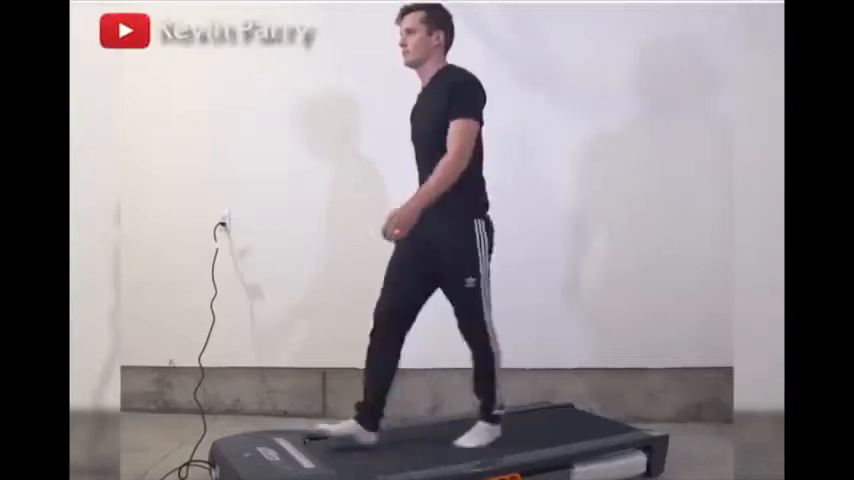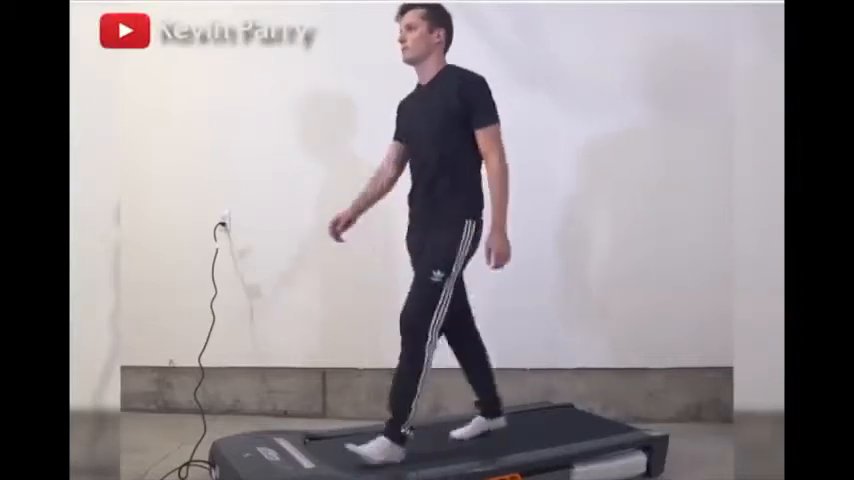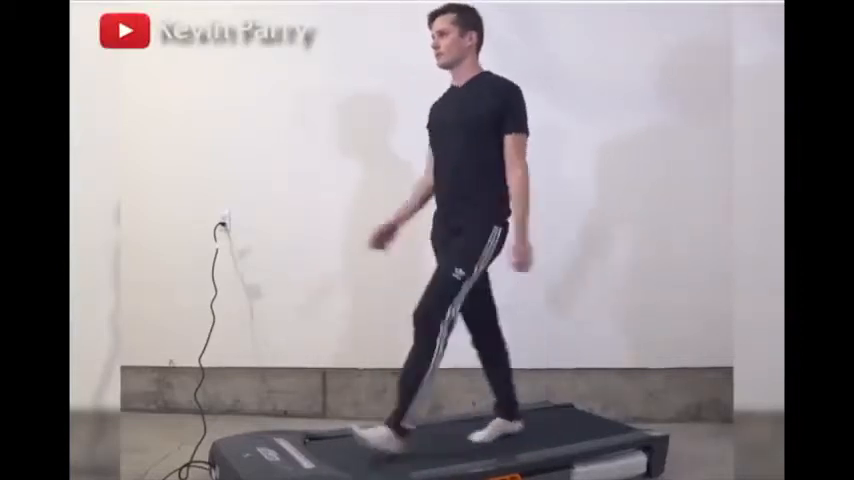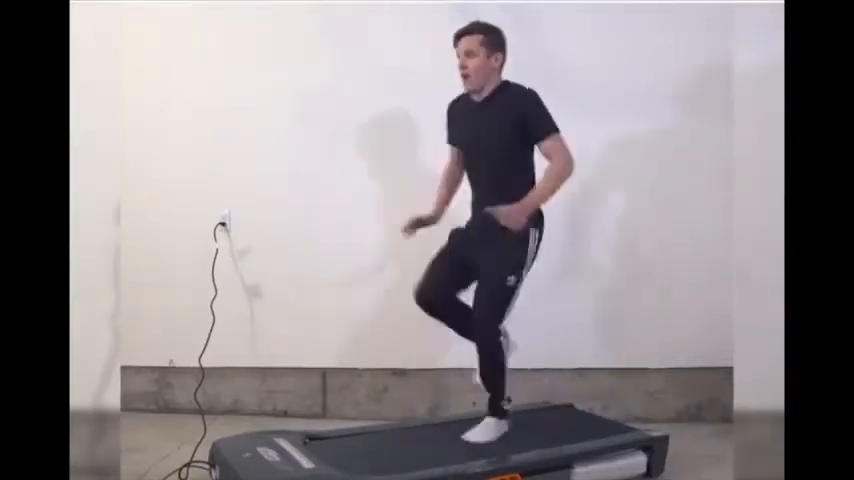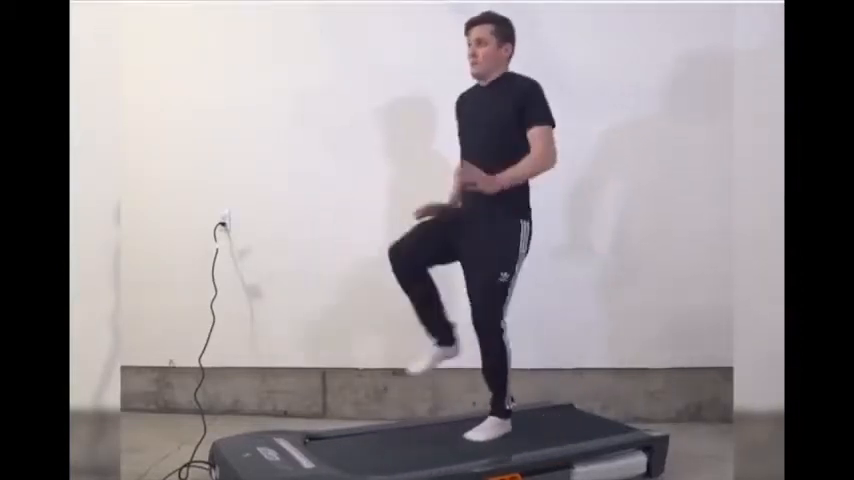
dt=1s
person 1, frame 1
left shoulder: (462, 86)
right shoulder: (426, 98)
left elbow: (459, 156)
left wrist: (413, 208)
left hip: (460, 225)
right hip: (418, 227)
left knee: (475, 325)
right knee: (387, 319)
left ankle: (490, 417)
right ankle: (365, 421)
person 1, frame 2
left shoulder: (467, 86)
right shoulder: (409, 102)
left elbow: (494, 160)
right elbow: (391, 168)
left wrist: (498, 228)
right wrist: (353, 211)
left hip: (454, 225)
right hip: (421, 225)
left knee: (417, 323)
right knee: (455, 322)
left ankle: (395, 434)
right ankle: (491, 410)
person 1, frame 3
left shoulder: (502, 93)
right shoulder: (440, 106)
left elbow: (516, 168)
left wrist: (522, 236)
right wrist: (397, 220)
left hip: (481, 227)
right hip: (446, 229)
left knee: (430, 317)
right knee: (481, 323)
left ankle: (397, 426)
right ankle: (509, 414)
person 1, frame 4
left shoulder: (524, 103)
right shoulder: (458, 109)
left elbow: (563, 165)
left wrist: (526, 207)
right wrist: (435, 212)
left hip: (516, 231)
right hip: (481, 226)
left knee: (484, 318)
right knee: (429, 294)
left ankle: (497, 413)
right ankle: (495, 340)
person 1, frame 5
left shoulder: (526, 91)
right shoulder: (466, 101)
left elbow: (545, 155)
left wrist: (496, 182)
right wrist: (449, 203)
left hip: (507, 224)
right hip: (467, 215)
left knee: (487, 320)
right knee: (403, 255)
left ankle: (501, 413)
right ankle: (443, 340)
